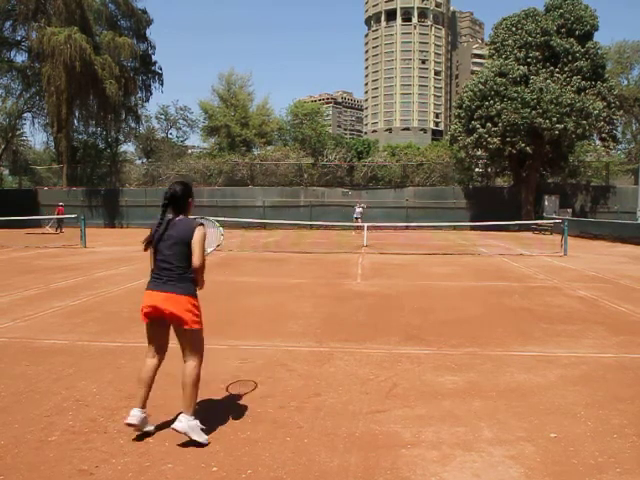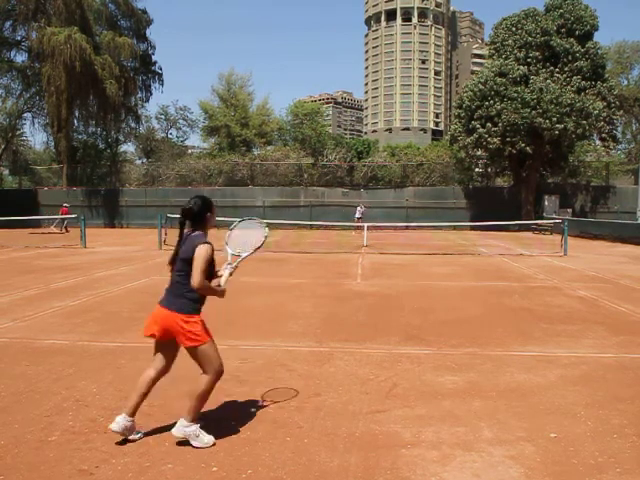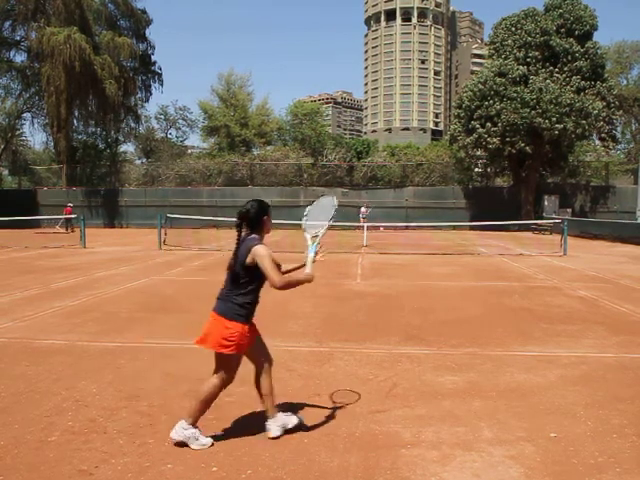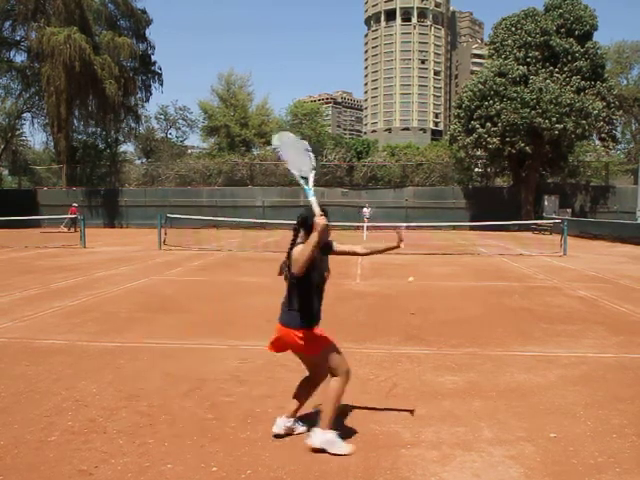
dt=0.3s
person 1, frame 1
left shoulder: (158, 228)
right shoulder: (196, 228)
left elbow: (155, 262)
right elbow: (197, 263)
right wrist: (199, 280)
left hip: (154, 295)
right hip: (182, 299)
left knee: (154, 356)
right knee: (193, 359)
left ankle: (139, 412)
right ankle: (187, 418)
person 1, frame 2
left shoulder: (186, 239)
right shoulder: (204, 246)
right elbow: (197, 284)
left wrist: (217, 273)
right wrist: (217, 291)
left hip: (167, 311)
right hip: (183, 317)
left knee: (159, 368)
right knee: (214, 370)
left ankle: (124, 420)
right ankle: (188, 425)
person 1, frame 3
left shoulder: (247, 242)
right shoulder: (258, 248)
left elbow: (275, 270)
right elbow: (278, 282)
left wrist: (302, 264)
right wrist: (304, 278)
left hip: (236, 317)
right hip: (232, 321)
left knee: (264, 363)
right knee: (223, 377)
left ankle: (273, 419)
right ankle: (185, 427)
person 1, frame 4
left shoulder: (324, 246)
right shoulder: (299, 248)
left elbow: (361, 250)
right elbow: (297, 270)
left wrist: (393, 245)
right wrist: (316, 233)
left hip: (300, 324)
right hip: (298, 327)
left knee: (317, 372)
right knee: (341, 372)
left ankle: (286, 421)
right ankle: (323, 433)
